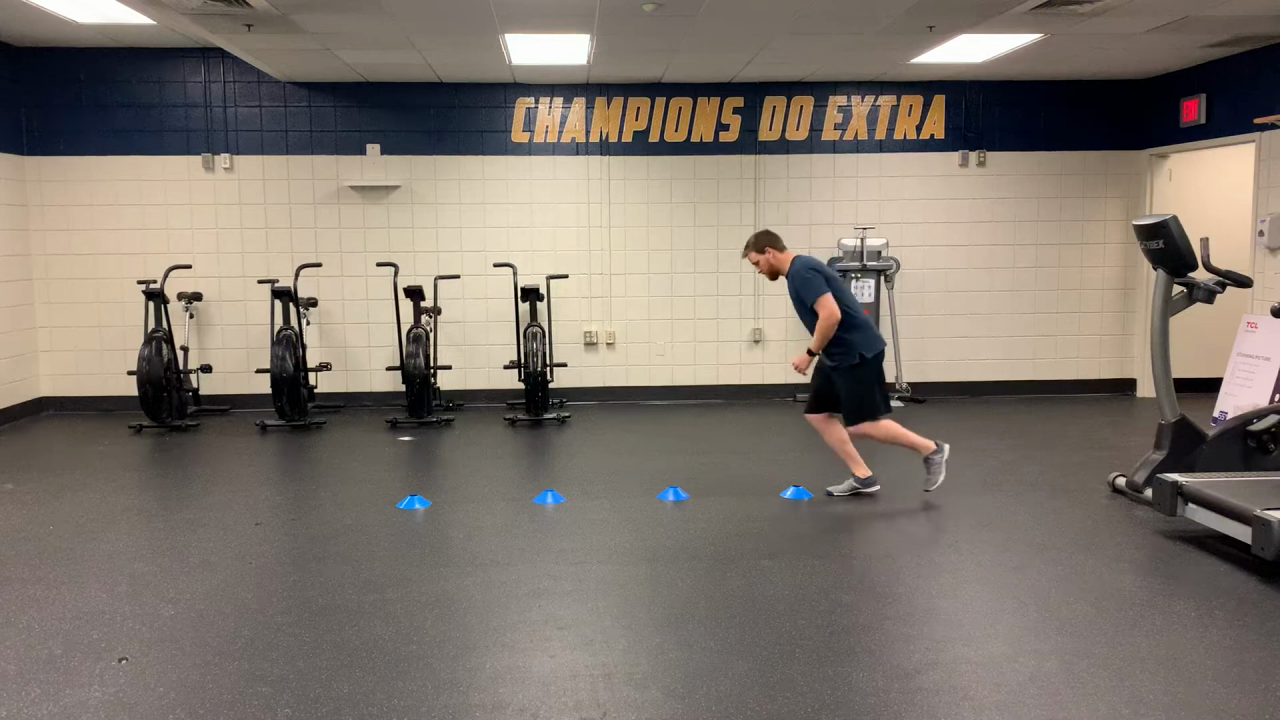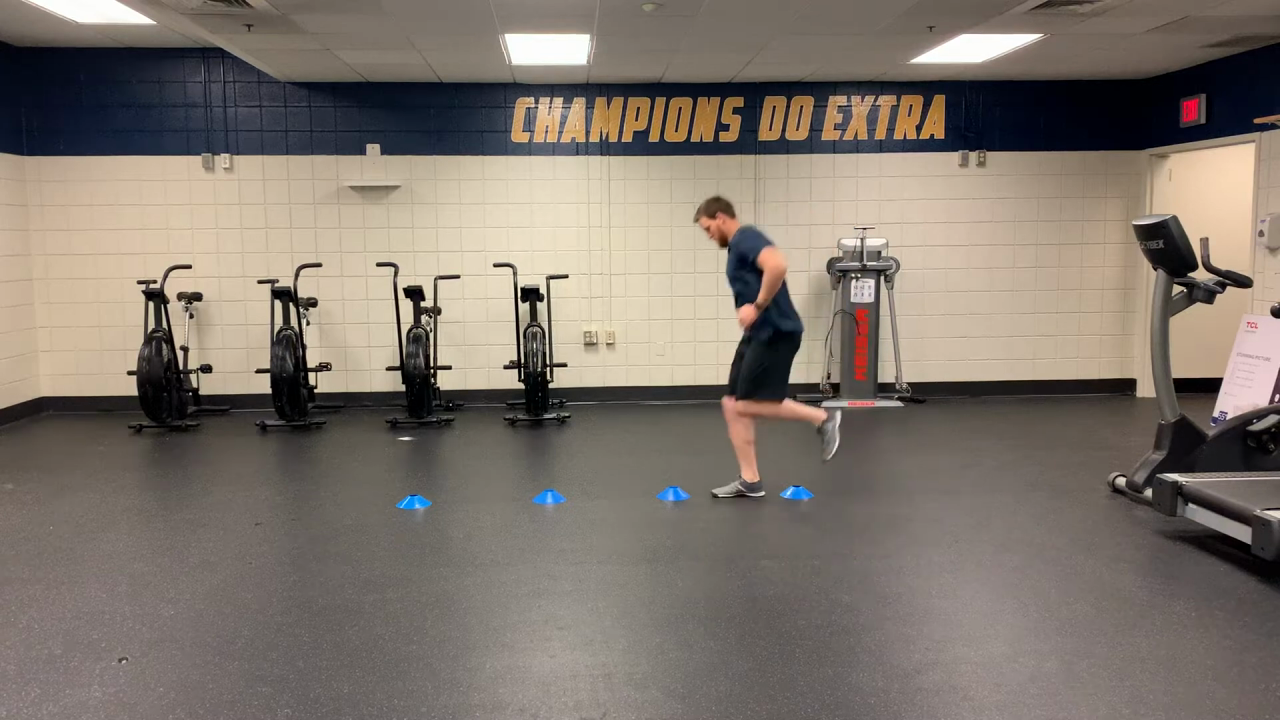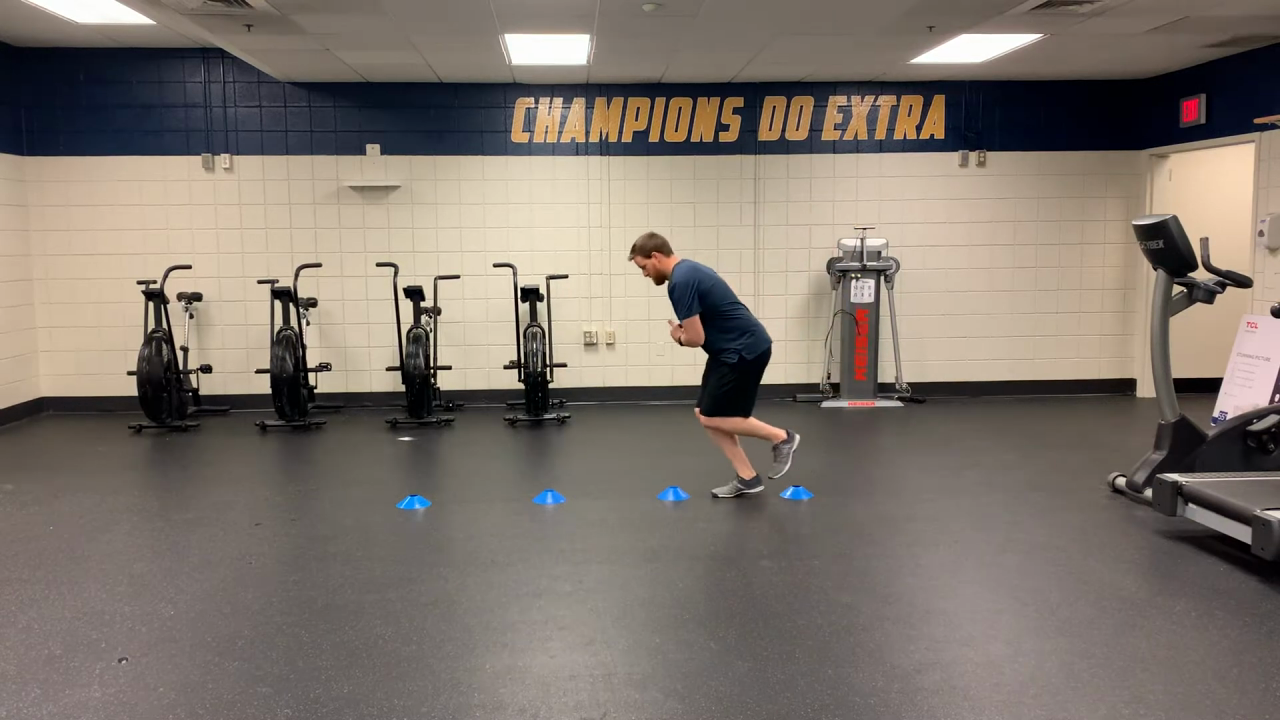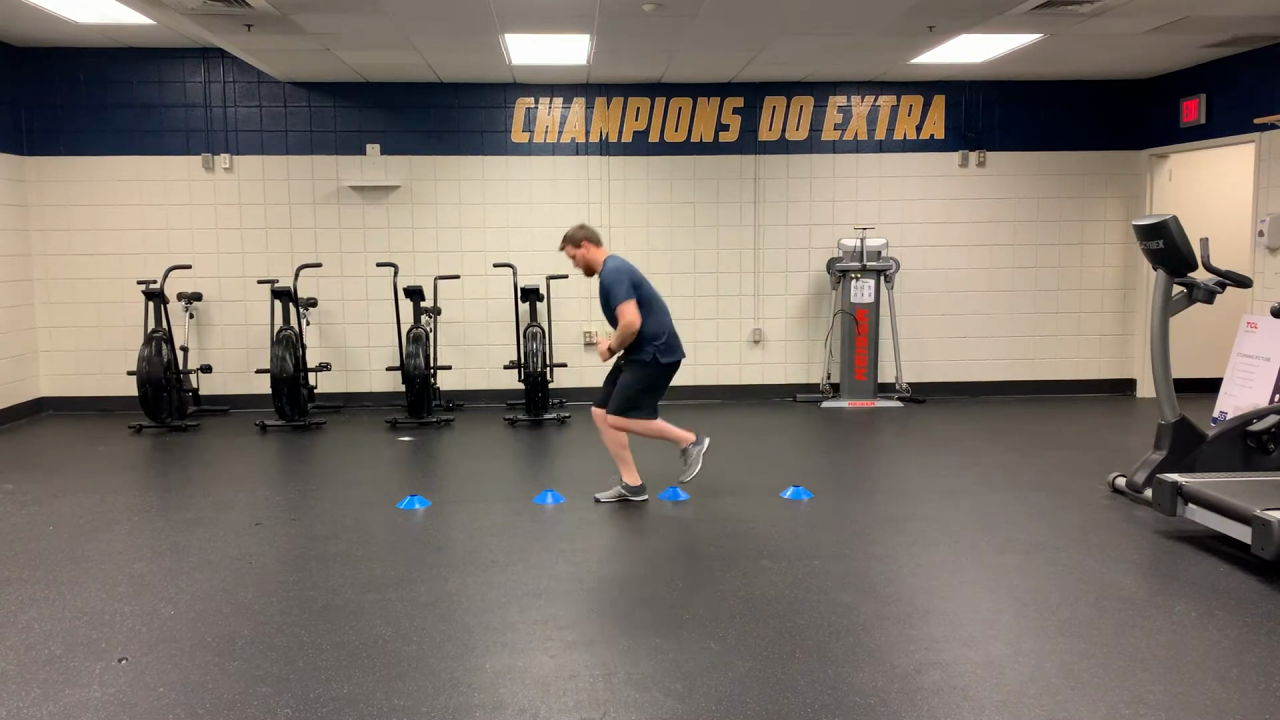
dt=0.7s
person 1, frame 1
left shoulder: (801, 271)
right shoulder: (800, 270)
left elbow: (831, 315)
left wrist: (809, 354)
left hip: (858, 353)
right hip: (838, 356)
left knee: (862, 425)
right knee: (817, 415)
left ankle: (932, 450)
right ankle: (863, 477)
person 1, frame 2
left shoulder: (746, 237)
right shoulder: (740, 244)
left elbow: (777, 265)
left wrist: (757, 307)
left hip: (774, 332)
right hip: (762, 333)
left knee: (751, 403)
right knee: (732, 406)
left ankle: (823, 418)
right ankle: (749, 480)
person 1, frame 3
left shoulder: (681, 282)
right shoulder: (688, 271)
left elbow: (695, 338)
left wrist: (678, 337)
left hip: (743, 351)
right hip: (735, 348)
left knee: (712, 418)
right knee: (706, 414)
left ankle: (782, 438)
right ankle: (747, 478)
person 1, frame 4
left shoulder: (613, 273)
right shoulder: (613, 269)
left elbow: (631, 324)
left wrist: (610, 349)
right wrist: (616, 348)
left hip: (655, 354)
right hip: (644, 353)
left knee: (618, 418)
right knee: (602, 413)
left ankle: (690, 441)
right ankle: (632, 484)
